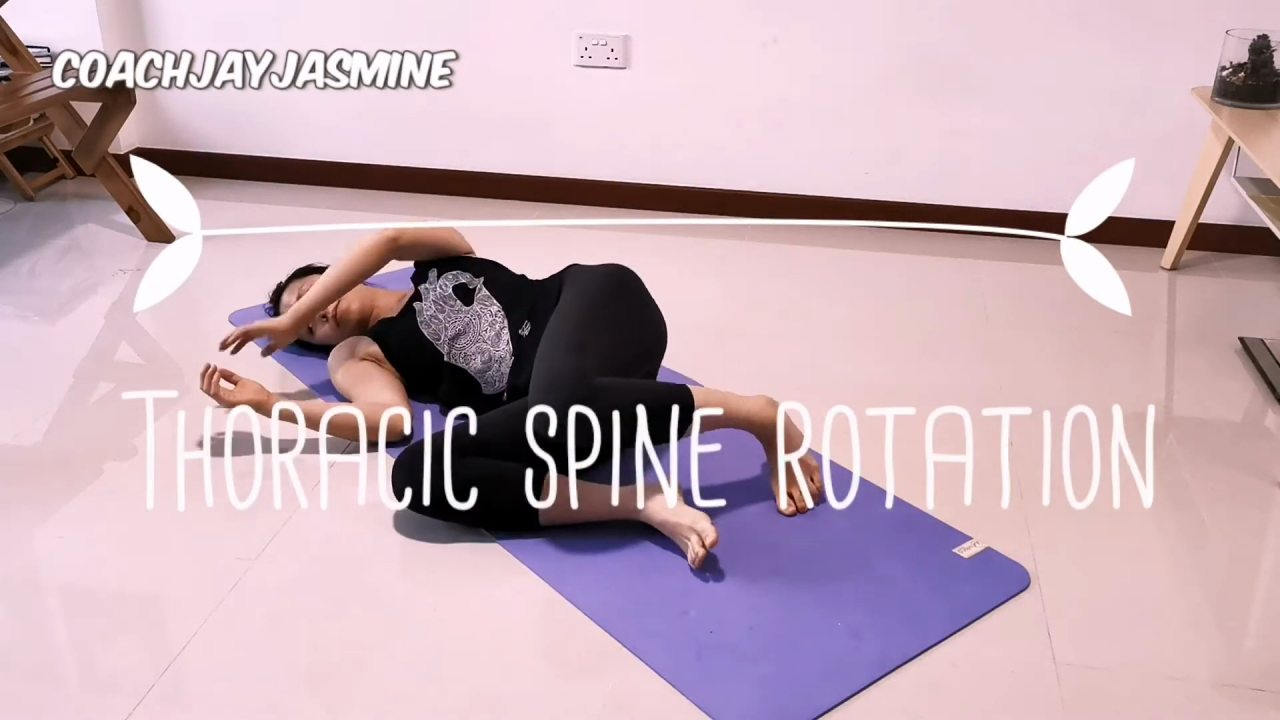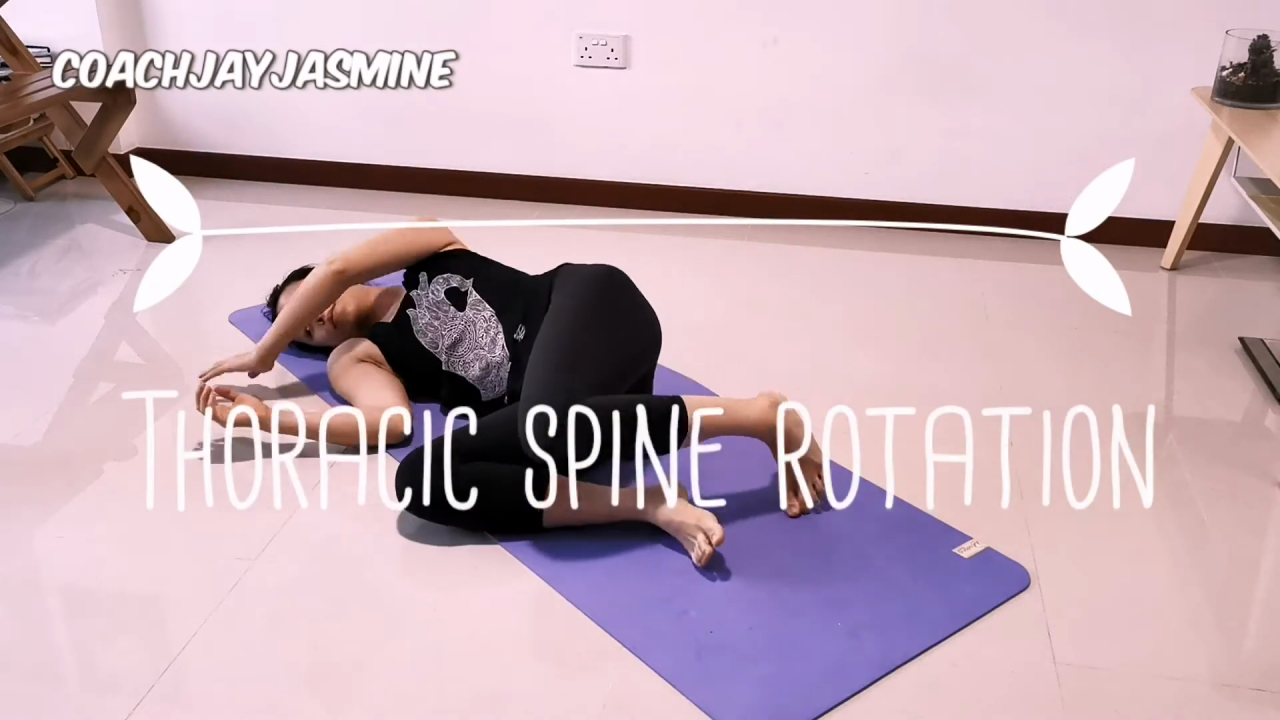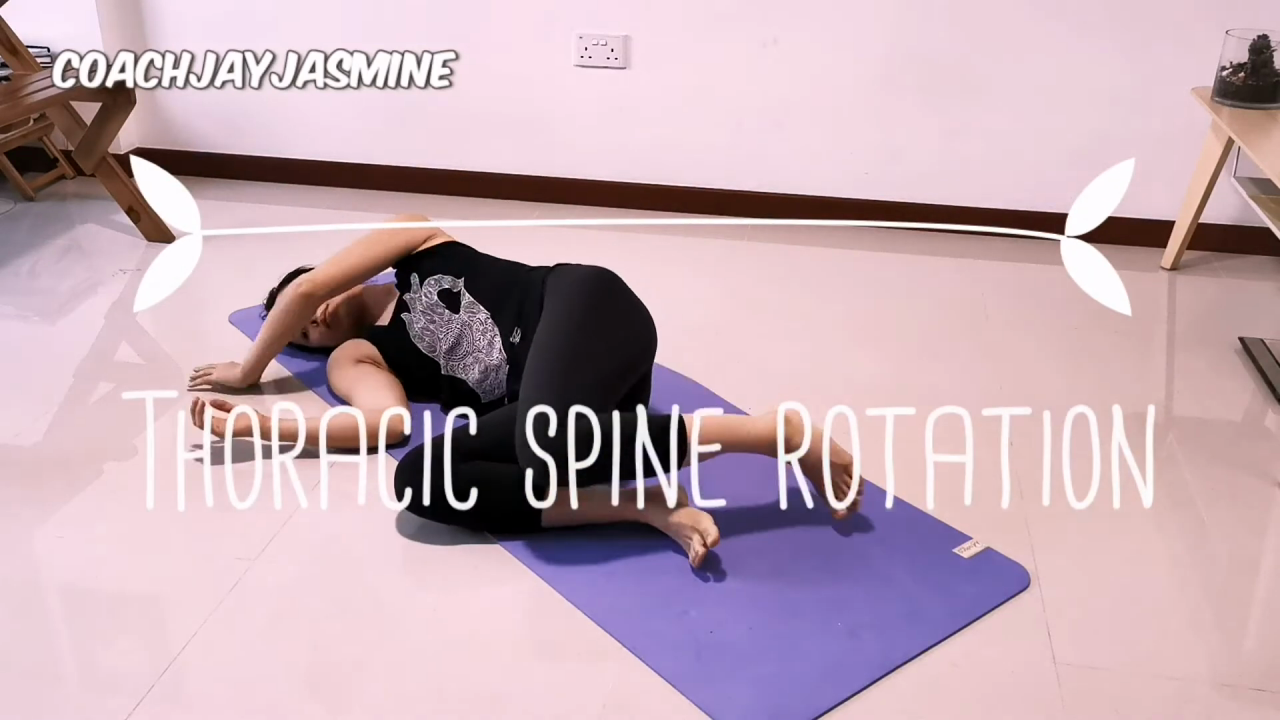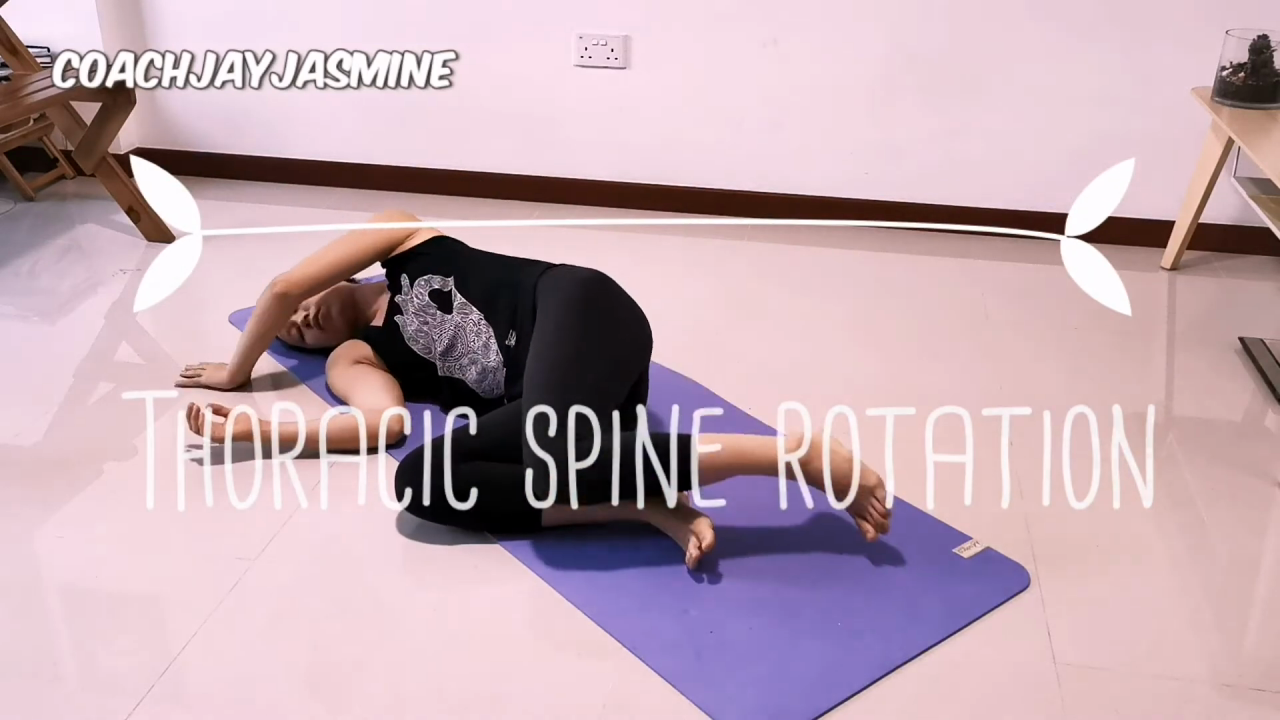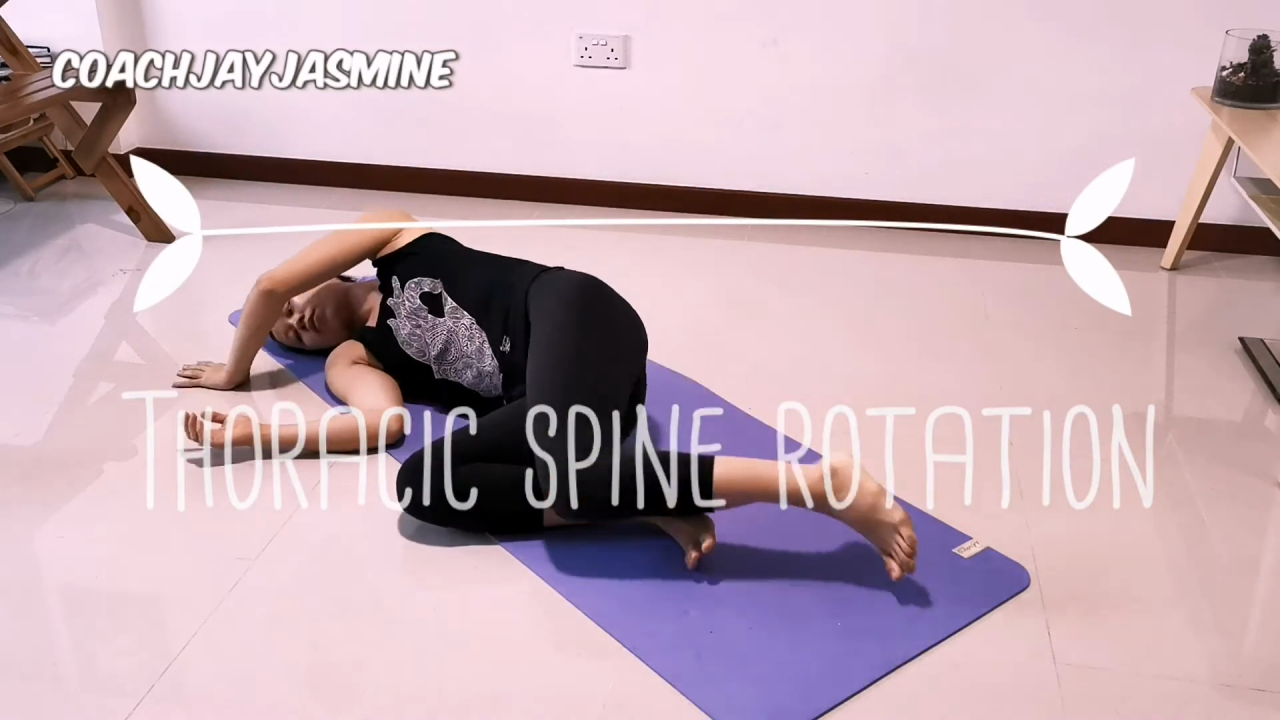
dt=0.1s
person 1, frame 1
left shoulder: (433, 261)
right shoulder: (355, 354)
left elbow: (386, 240)
right elbow: (389, 418)
left wrist: (284, 317)
right wrist: (266, 402)
right hip: (547, 406)
left knee: (564, 395)
right knee: (414, 470)
left ankle: (760, 416)
right ankle: (645, 505)
person 1, frame 2
left shoulder: (426, 246)
right shoulder: (354, 359)
left elbow: (335, 271)
right elbow: (390, 421)
left wrist: (260, 357)
right wrist: (261, 413)
right hip: (541, 397)
left knee: (559, 428)
right knee: (418, 481)
left ankle: (763, 416)
right ankle: (649, 505)
person 1, frame 3
left shoulder: (419, 251)
right shoulder: (353, 359)
left elbow: (306, 287)
right elbow: (388, 422)
left wrist: (251, 367)
right wrist: (259, 423)
right hip: (547, 399)
left knee: (546, 439)
right knee: (418, 480)
left ankle: (780, 431)
right ankle: (652, 507)
person 1, frame 4
left shoulder: (398, 237)
right shoulder: (350, 360)
left elbow: (280, 287)
right elbow: (387, 421)
left wrist: (241, 371)
right wrist: (253, 429)
left hip: (571, 305)
right hip: (541, 395)
left knee: (565, 459)
right knee: (419, 482)
left ankle: (799, 452)
right ankle: (647, 503)
person 1, frame 5
left shoulder: (388, 239)
right shoulder: (348, 362)
left elbow: (268, 285)
right elbow: (386, 423)
left wrist: (237, 370)
right wrist: (252, 433)
left hip: (566, 312)
right hip: (541, 401)
left knee: (569, 470)
right knee: (421, 483)
left ankle: (821, 483)
right ankle: (656, 505)
